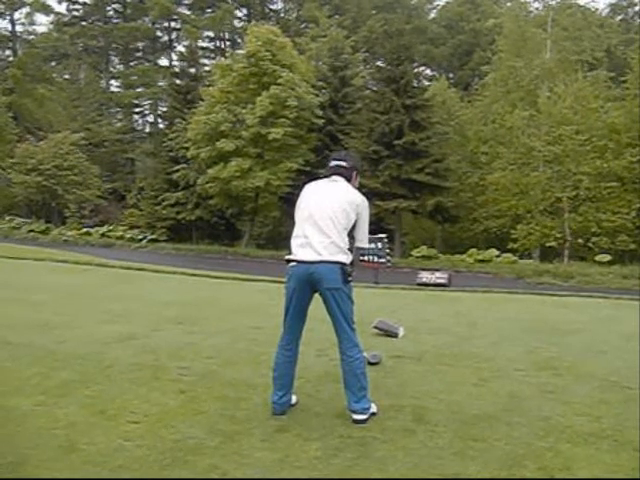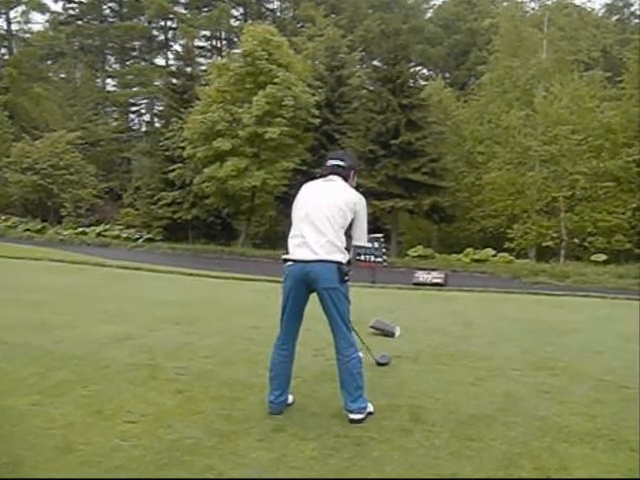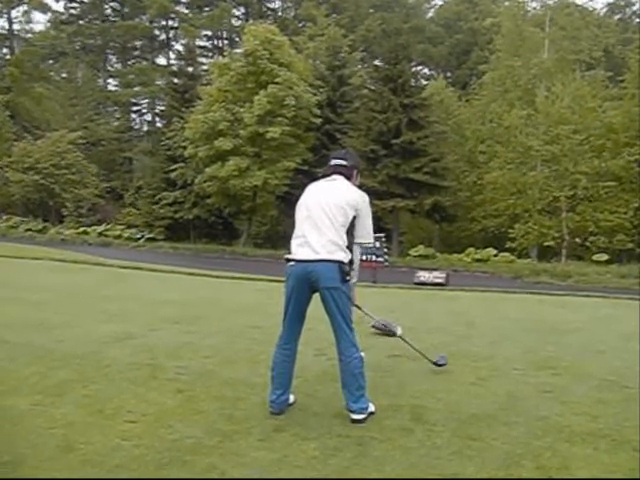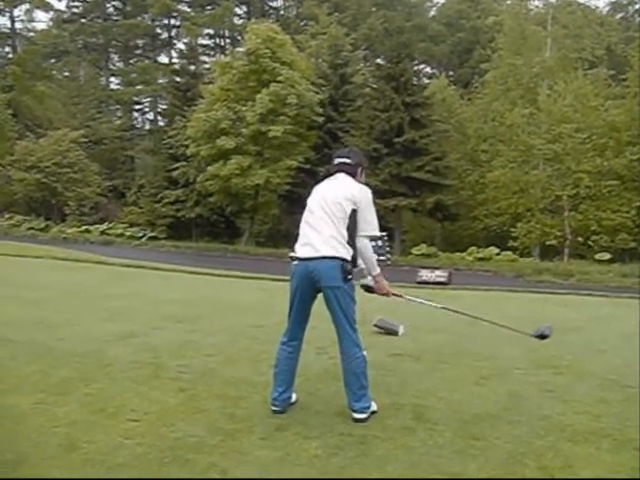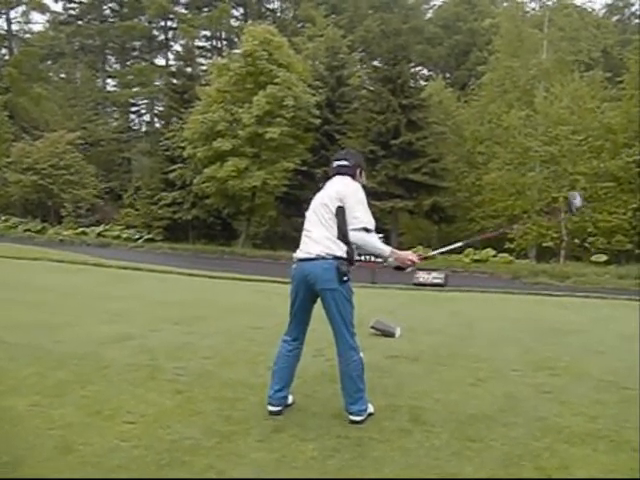
dt=1s
person 1, frame 1
left shoulder: (308, 188)
right shoulder: (357, 198)
right elbow: (360, 245)
left hip: (299, 265)
right hip: (332, 267)
left knee: (289, 336)
right knee: (347, 339)
left ankle: (280, 400)
right ankle: (360, 406)
person 1, frame 2
left shoulder: (306, 188)
right shoulder: (354, 197)
right elbow: (357, 244)
right wrist: (342, 269)
left hip: (296, 265)
right hip: (329, 267)
left knee: (286, 336)
right knee: (343, 338)
left ankle: (277, 400)
right ankle: (356, 406)
person 1, frame 3
left shoulder: (310, 189)
right shoulder: (357, 196)
right elbow: (357, 245)
right wrist: (352, 280)
left hip: (298, 264)
right hip: (331, 267)
left knee: (288, 335)
right knee: (345, 339)
left ankle: (278, 399)
right ankle: (358, 406)
person 1, frame 4
left shoulder: (319, 188)
right shoulder: (360, 191)
right elbow: (361, 240)
left wrist: (358, 265)
right wrist: (376, 276)
left hip: (302, 263)
right hip: (332, 265)
left knee: (292, 334)
right knee: (348, 338)
left ankle: (280, 398)
right ankle: (360, 405)
person 1, frame 5
left shoulder: (324, 191)
right shoulder: (351, 187)
right elbow: (356, 235)
left wrist: (385, 253)
right wrist: (393, 254)
left hip: (302, 265)
right hip: (329, 266)
left knee: (293, 336)
right knee: (346, 340)
left ankle: (277, 399)
right ankle: (357, 407)
